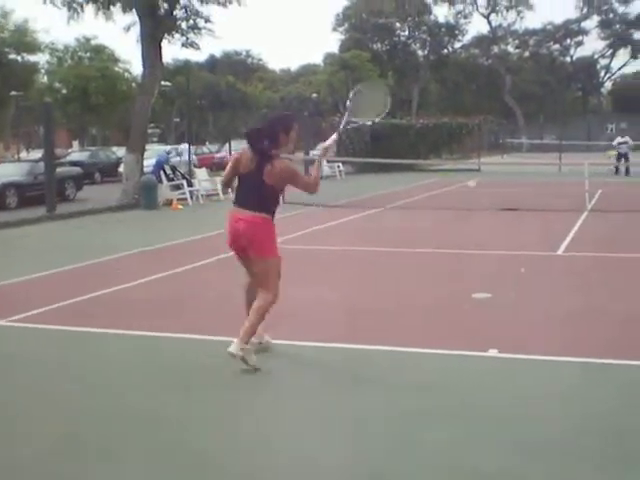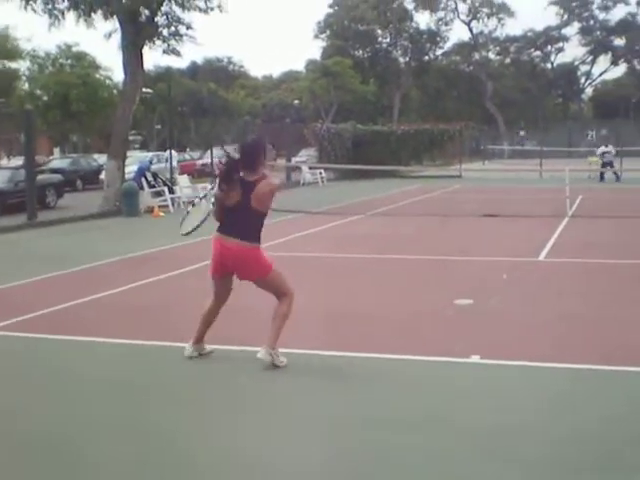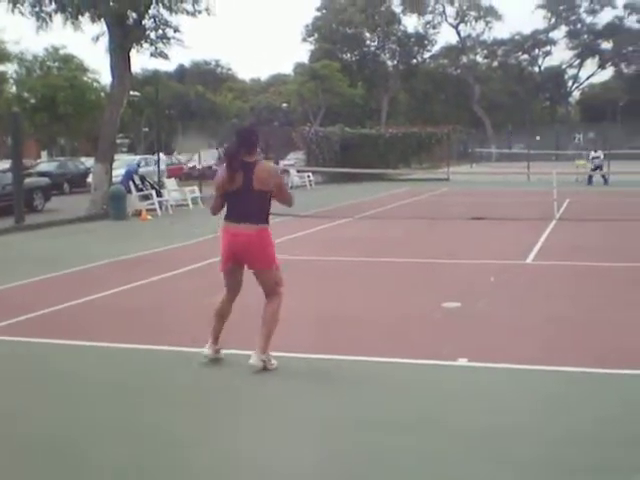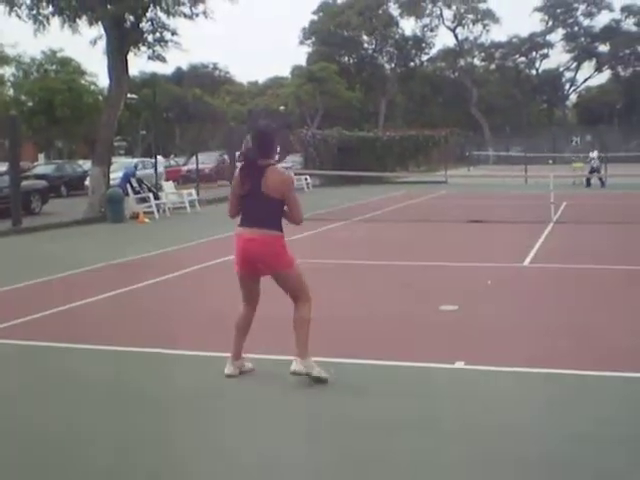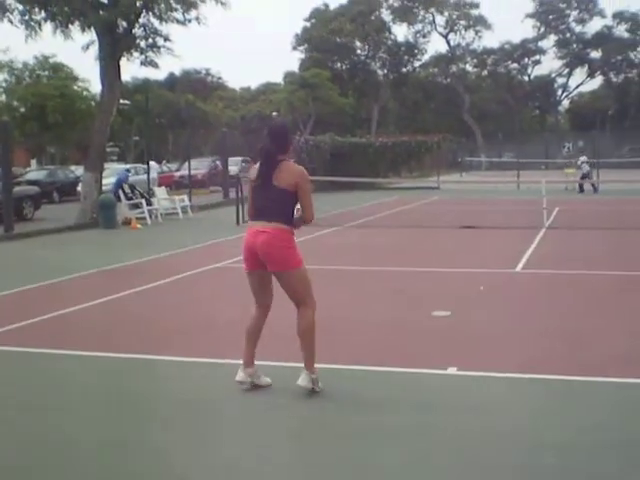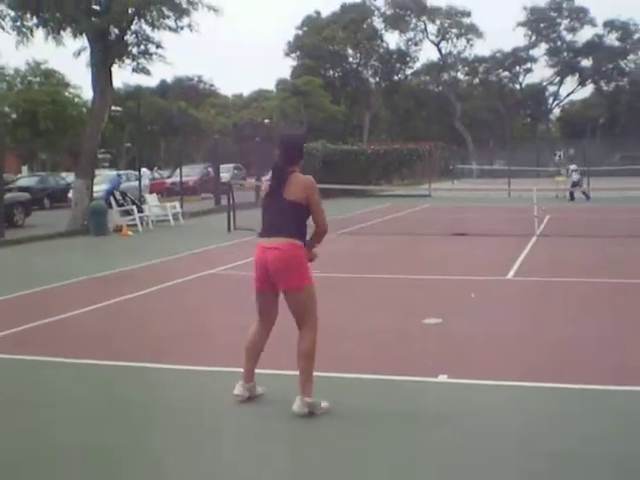
dt=0.2s
person 1, frame 1
left shoulder: (243, 154)
right shoulder: (284, 167)
left elbow: (225, 183)
right elbow: (311, 188)
right wrist: (318, 164)
left hip: (235, 222)
right hip: (259, 227)
left knee: (257, 278)
right knee: (269, 292)
left ankle: (253, 333)
right ankle: (242, 343)
person 1, frame 2
left shoulder: (226, 185)
right shoulder: (268, 187)
left elbow: (218, 215)
left hip: (222, 248)
right hip: (248, 254)
left knee: (218, 299)
right knee: (286, 295)
left ankle: (196, 344)
right ankle: (270, 350)
person 1, frame 3
left shoulder: (225, 173)
right shoulder: (269, 171)
left elbow: (214, 210)
right elbow: (288, 201)
left hip: (230, 237)
right hip: (256, 239)
left knee: (230, 293)
right knee: (273, 295)
left ankle: (212, 345)
right ankle: (261, 354)
person 1, frame 4
left shoulder: (240, 174)
right shoulder: (282, 178)
left elbow: (232, 212)
right elbow: (297, 219)
left hip: (243, 243)
right hip: (270, 245)
left knee: (249, 304)
right knee: (302, 299)
left ankle: (235, 361)
right ankle: (302, 360)
person 1, frame 5
left shoulder: (255, 170)
right shoulder: (297, 172)
right elbow: (308, 216)
left hip: (253, 238)
right hip: (278, 240)
left knee: (261, 307)
right knee: (306, 305)
left ankle: (247, 370)
right ankle: (309, 373)
person 1, frame 6
left shoulder: (268, 184)
right shoulder: (306, 183)
right elbow: (322, 228)
right wrist: (308, 249)
left hip: (263, 253)
right hip: (288, 256)
left knee: (264, 322)
right knee: (307, 326)
left ankle: (246, 382)
right ankle: (305, 398)
